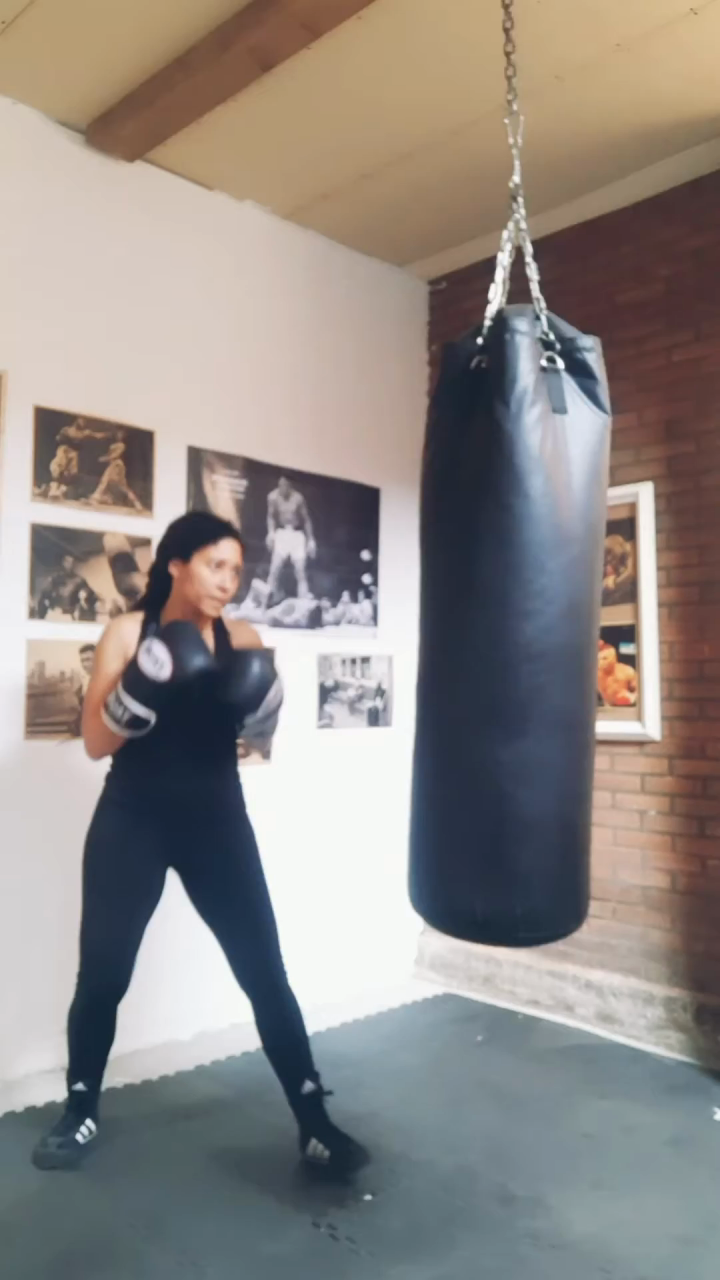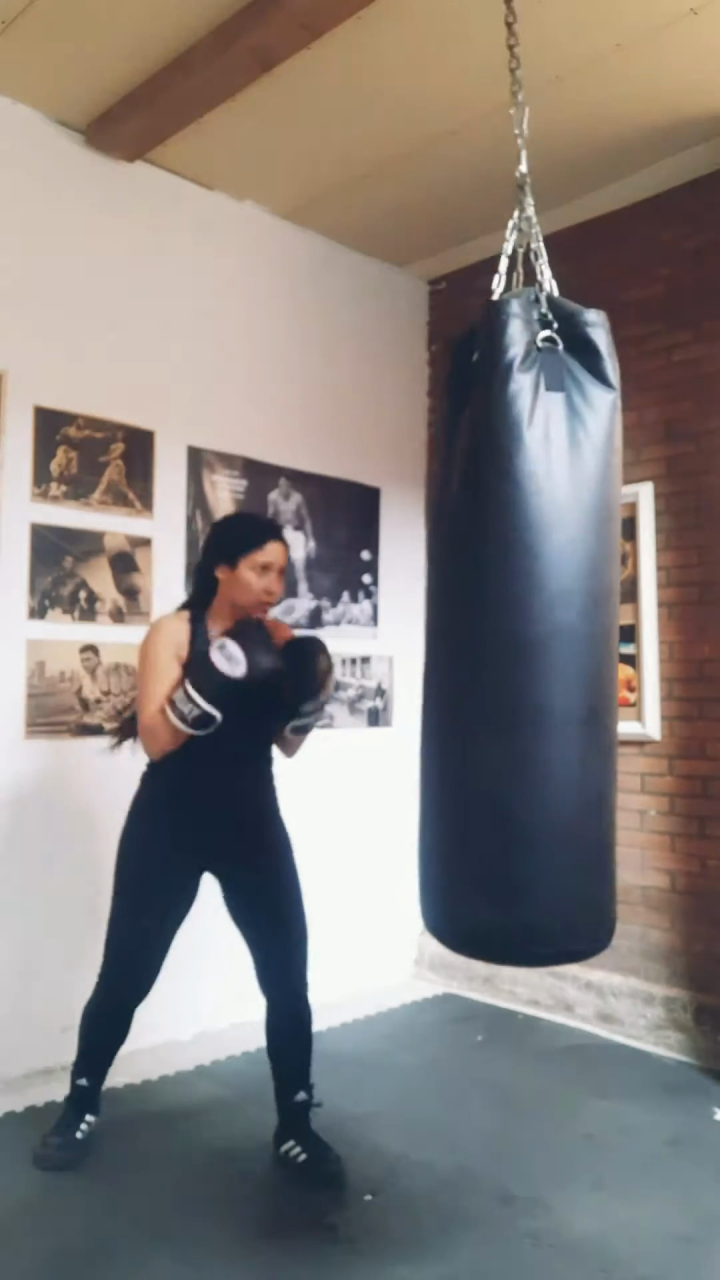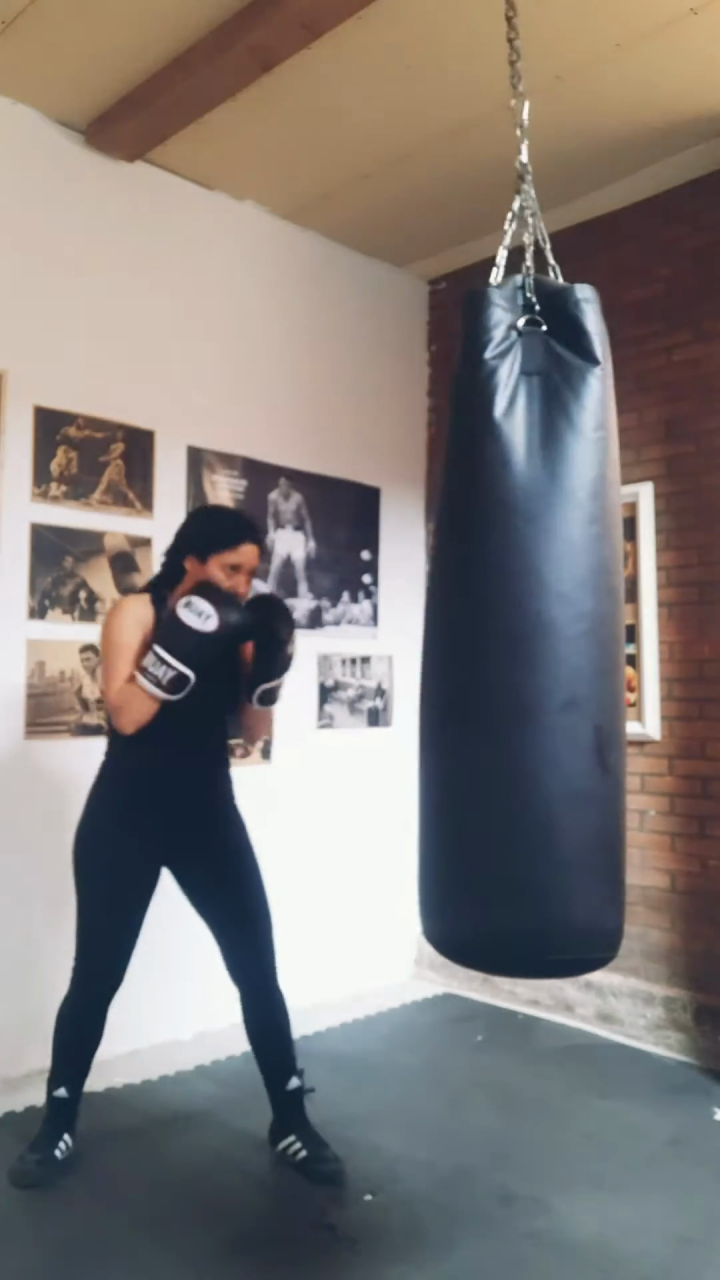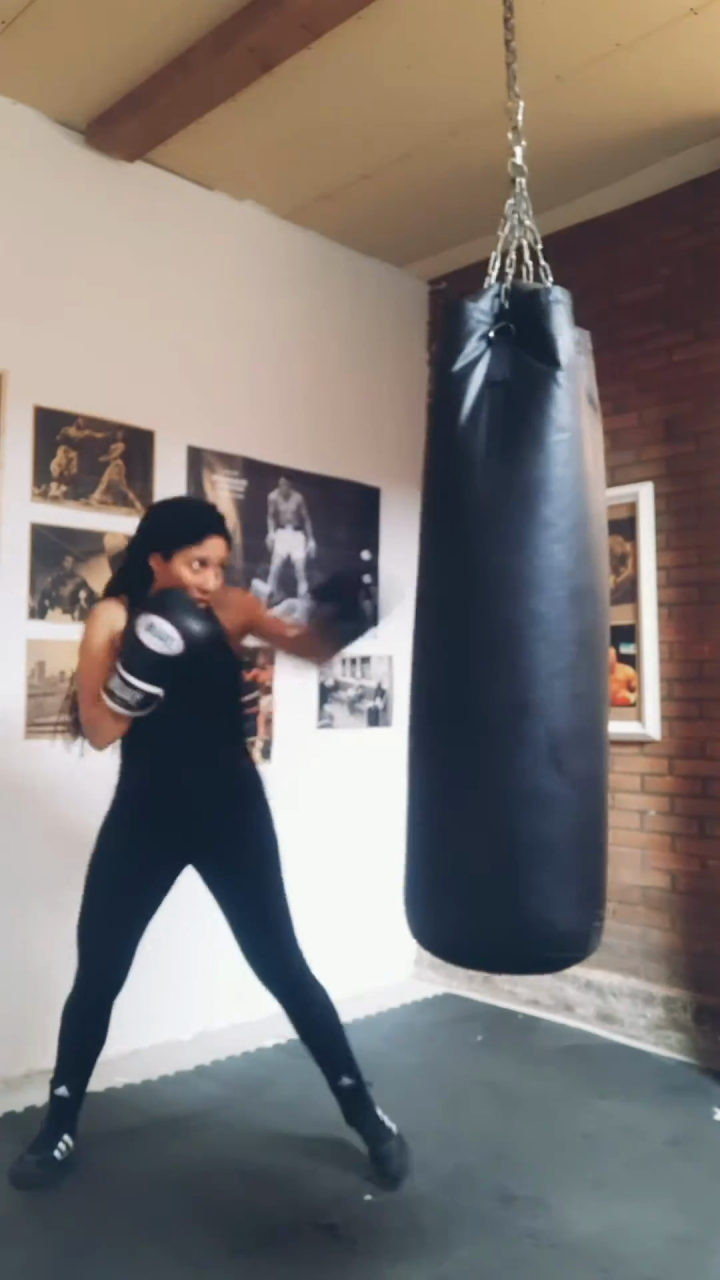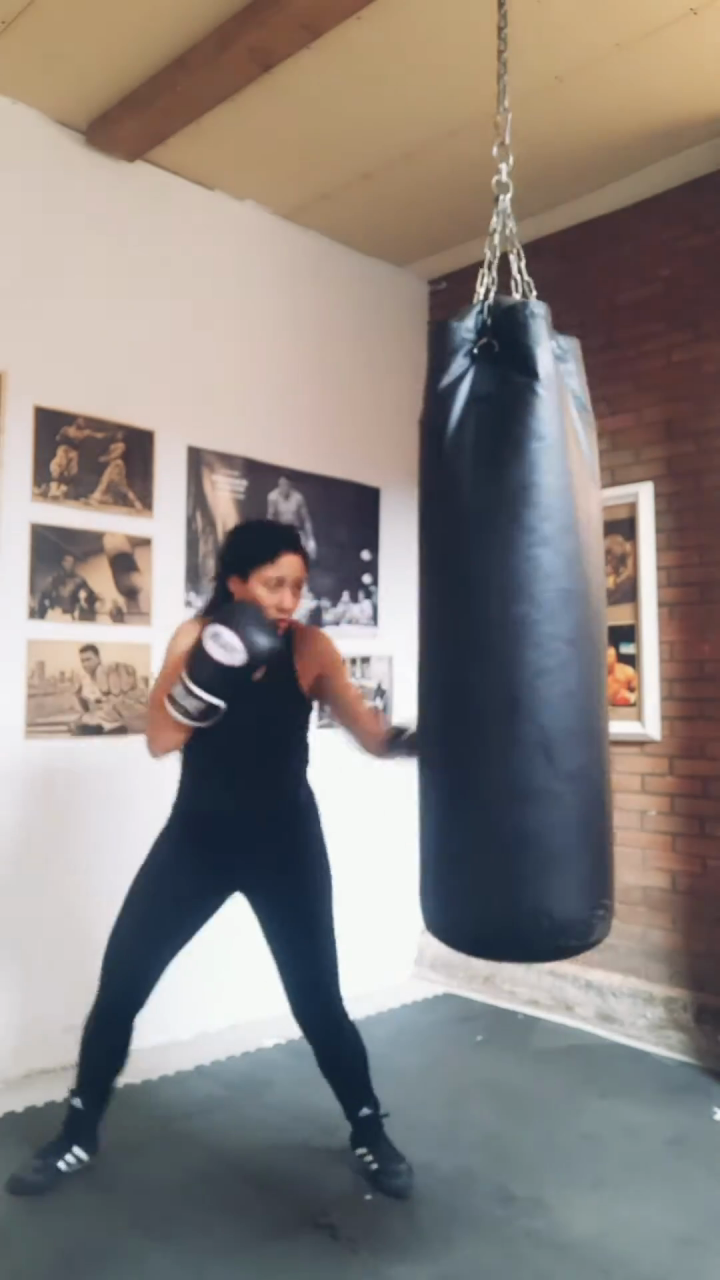
dt=0.4s
person 1, frame 1
left shoulder: (243, 641)
right shoulder: (129, 632)
left elbow: (259, 737)
right elbow: (96, 741)
left wrist: (258, 700)
right wrist: (151, 682)
left hip: (215, 820)
right hip: (132, 821)
left knee: (266, 974)
right knee: (102, 975)
left ankle: (314, 1123)
right ankle: (80, 1112)
person 1, frame 2
left shoulder: (277, 640)
right shoulder: (175, 633)
left elbow: (288, 742)
right elbow: (155, 740)
left wrist: (306, 696)
right wrist: (217, 683)
left hip: (252, 823)
right hip: (168, 824)
left knee: (288, 979)
right knee: (126, 976)
left ankle: (295, 1127)
right ankle: (80, 1110)
person 1, frame 3
left shoulder: (229, 626)
right shoulder: (136, 613)
left elbow: (257, 730)
right elbow: (126, 715)
left wrist: (270, 658)
right wrist: (184, 640)
left hip: (208, 813)
right hip: (126, 816)
left knee: (258, 967)
right knee: (96, 976)
left ankle: (290, 1122)
right ankle: (57, 1127)
person 1, frame 4
left shoulder: (228, 609)
right shoulder: (114, 617)
left elbow: (309, 646)
right elbow: (98, 731)
left wrist: (331, 630)
right wrist: (145, 656)
left hip: (231, 811)
right hip: (144, 815)
left knee: (280, 966)
right knee: (97, 974)
left ankle: (361, 1110)
right ankle: (59, 1127)
person 1, frame 5
left shoulder: (312, 647)
right shoulder: (195, 636)
left elbow: (370, 735)
right elbow: (161, 741)
left wrist: (422, 740)
right wrist: (213, 664)
left hip: (287, 843)
right hip: (199, 839)
left knee: (318, 1006)
right knee: (120, 985)
left ankle: (369, 1134)
right ankle: (78, 1134)
